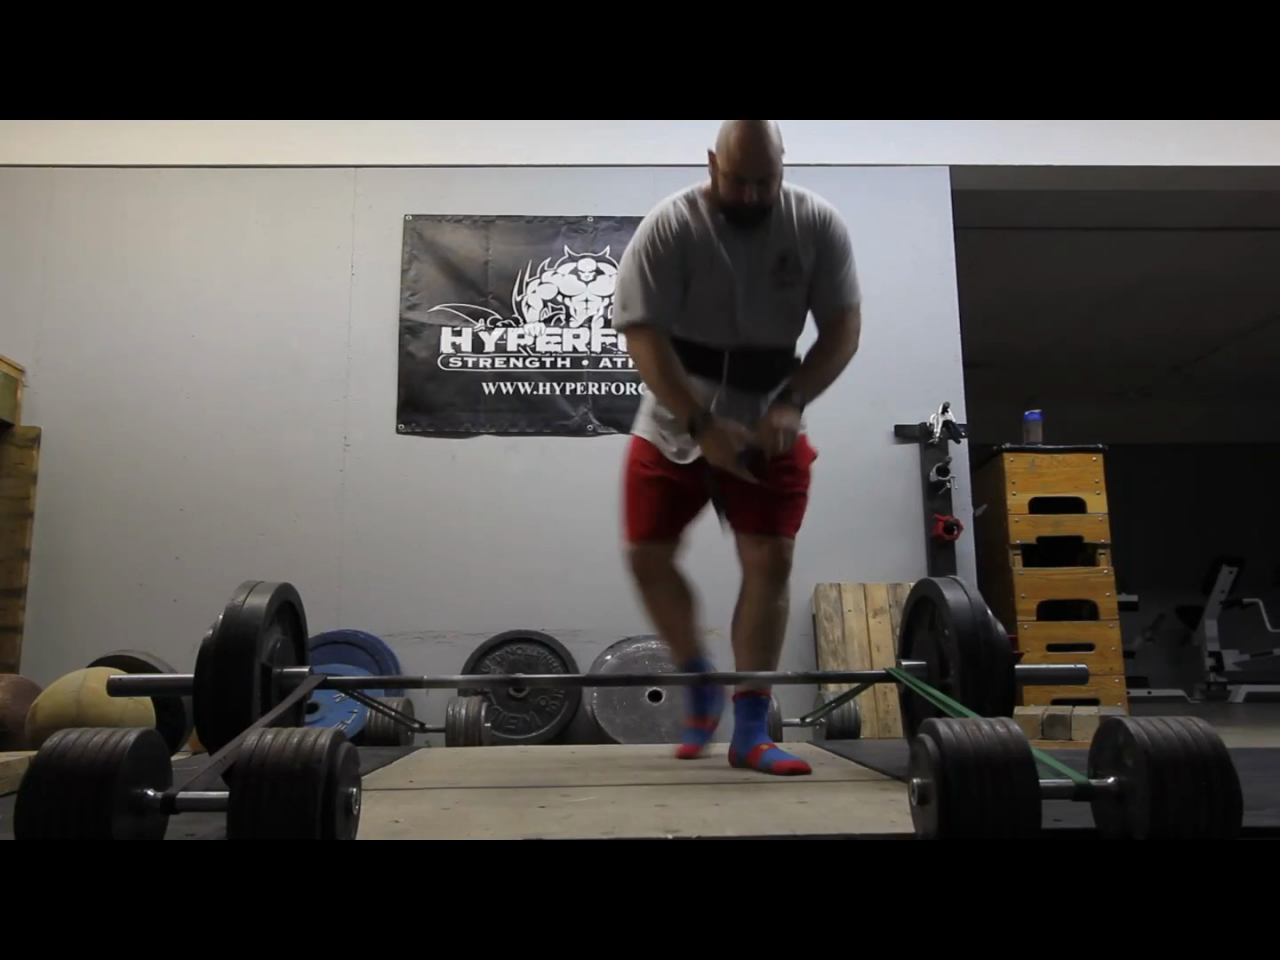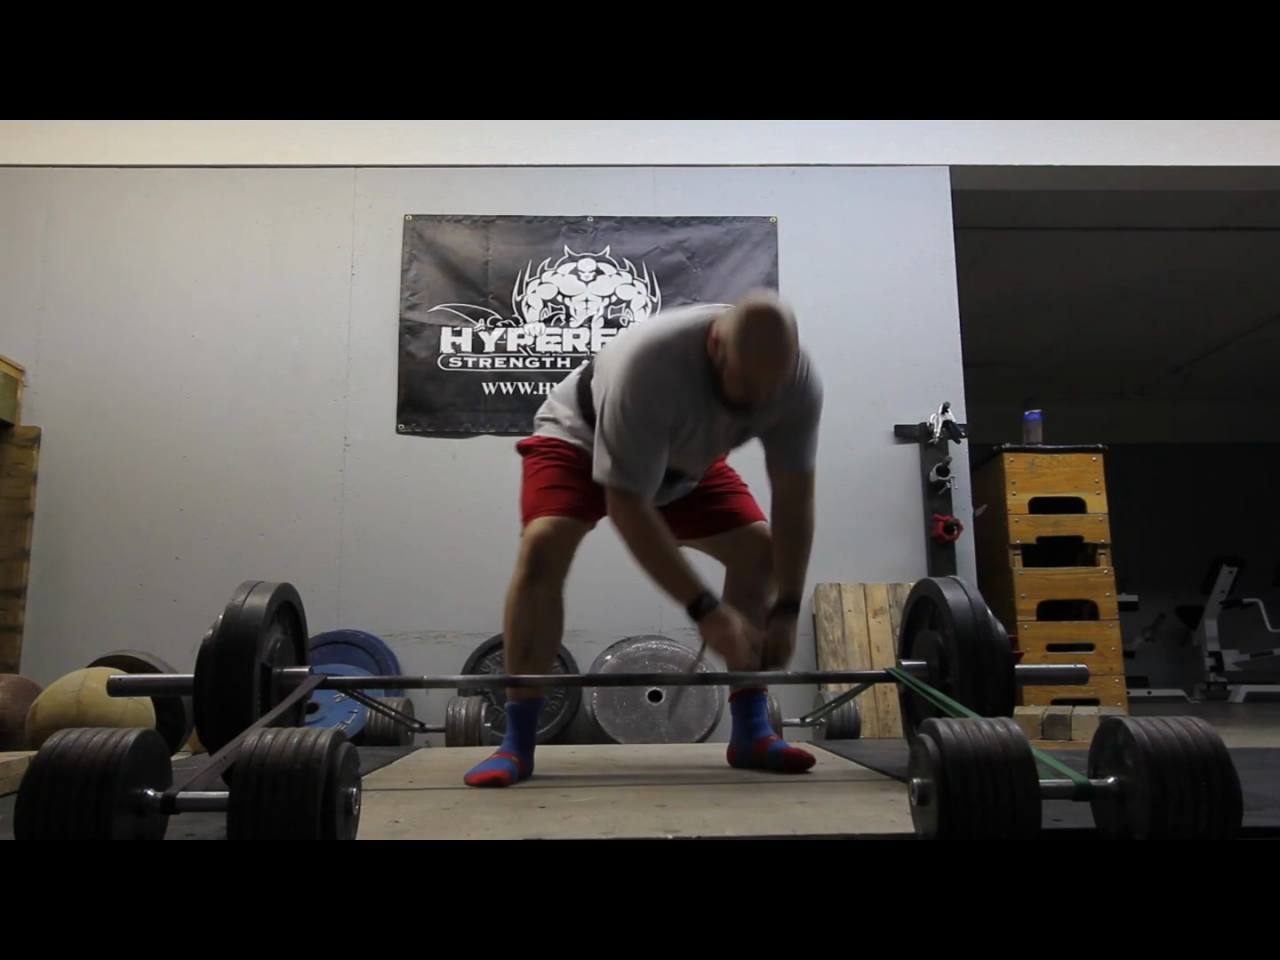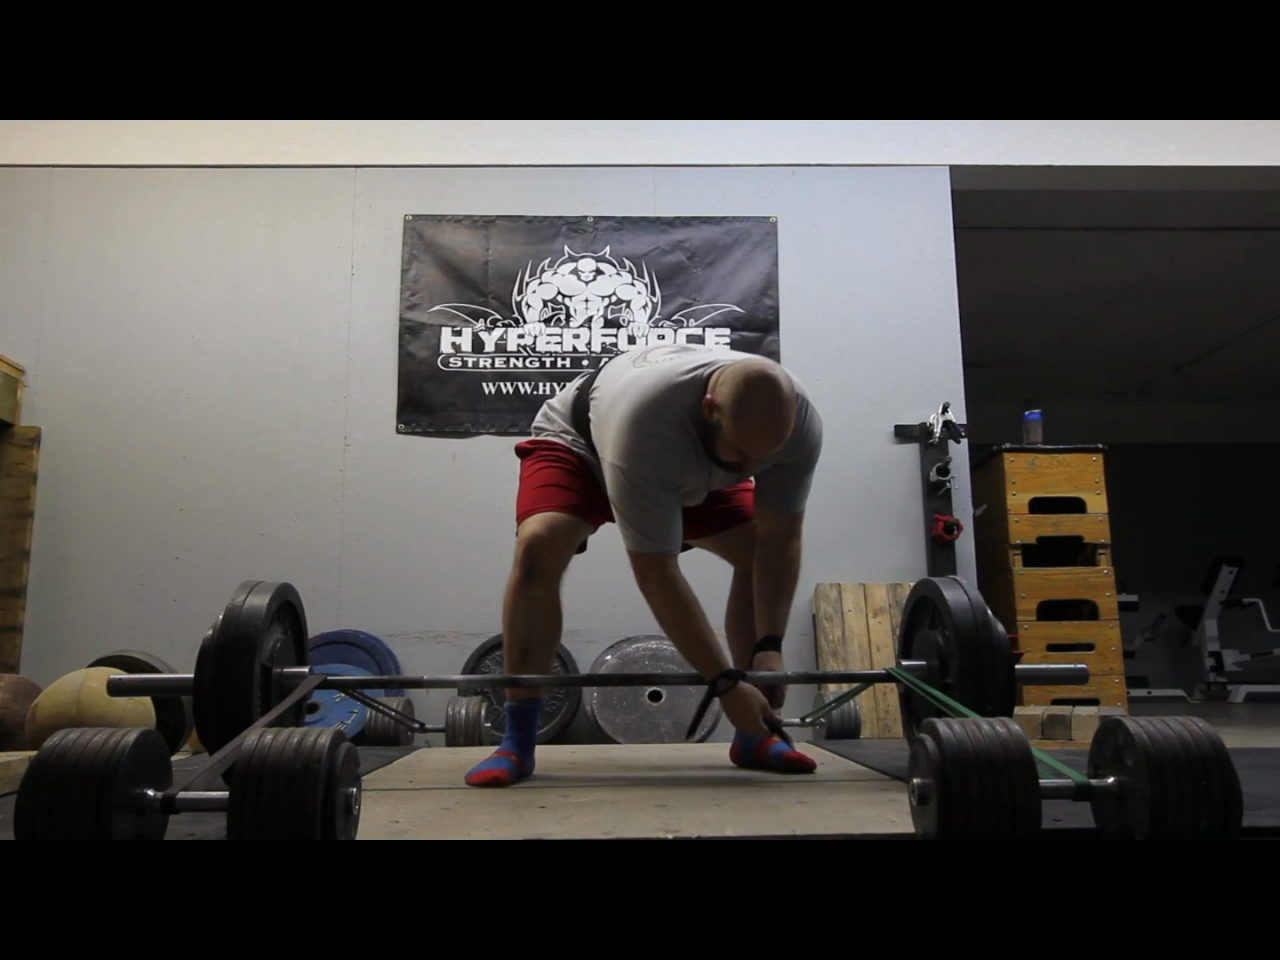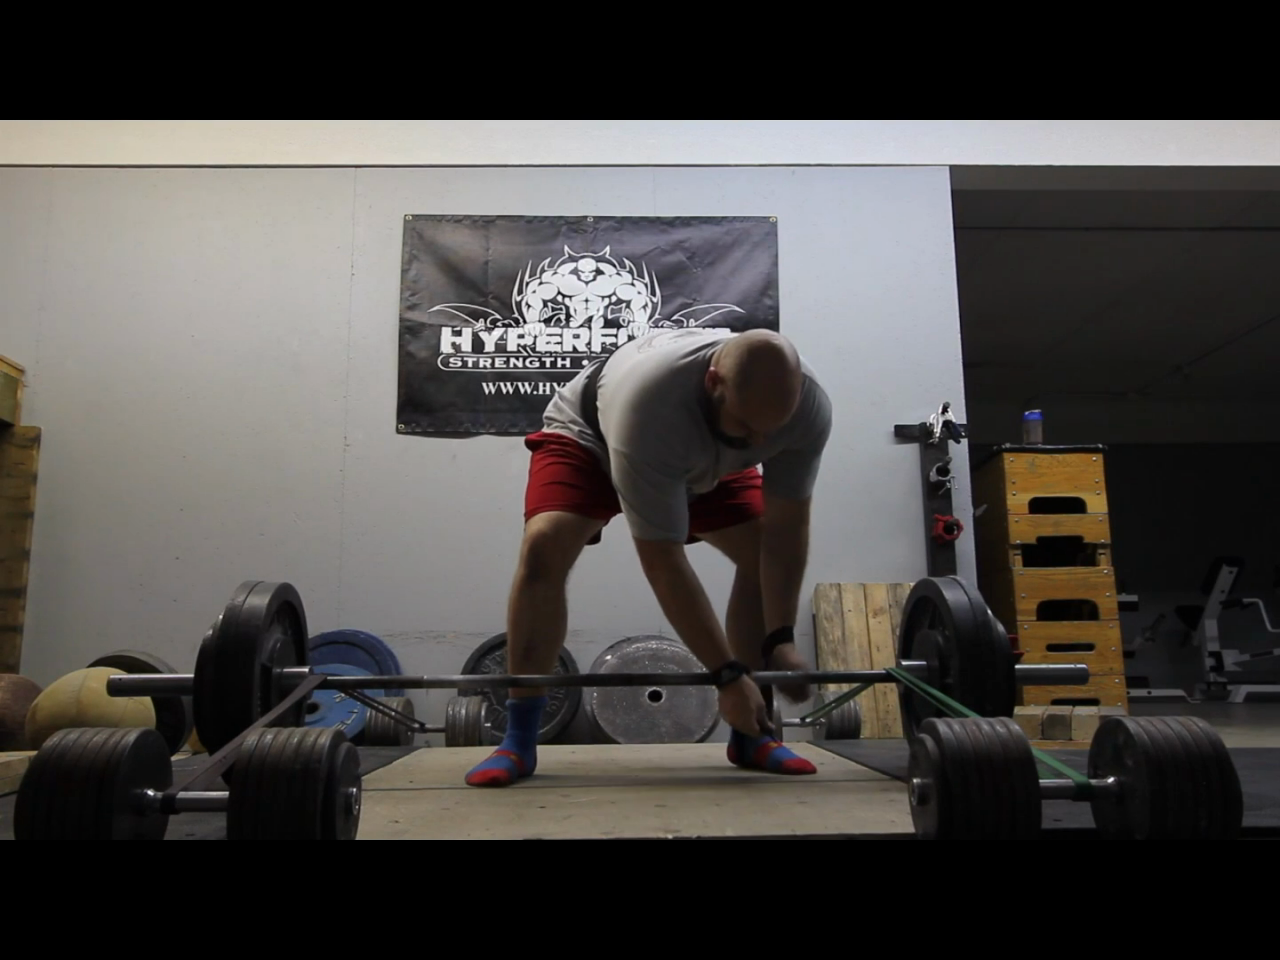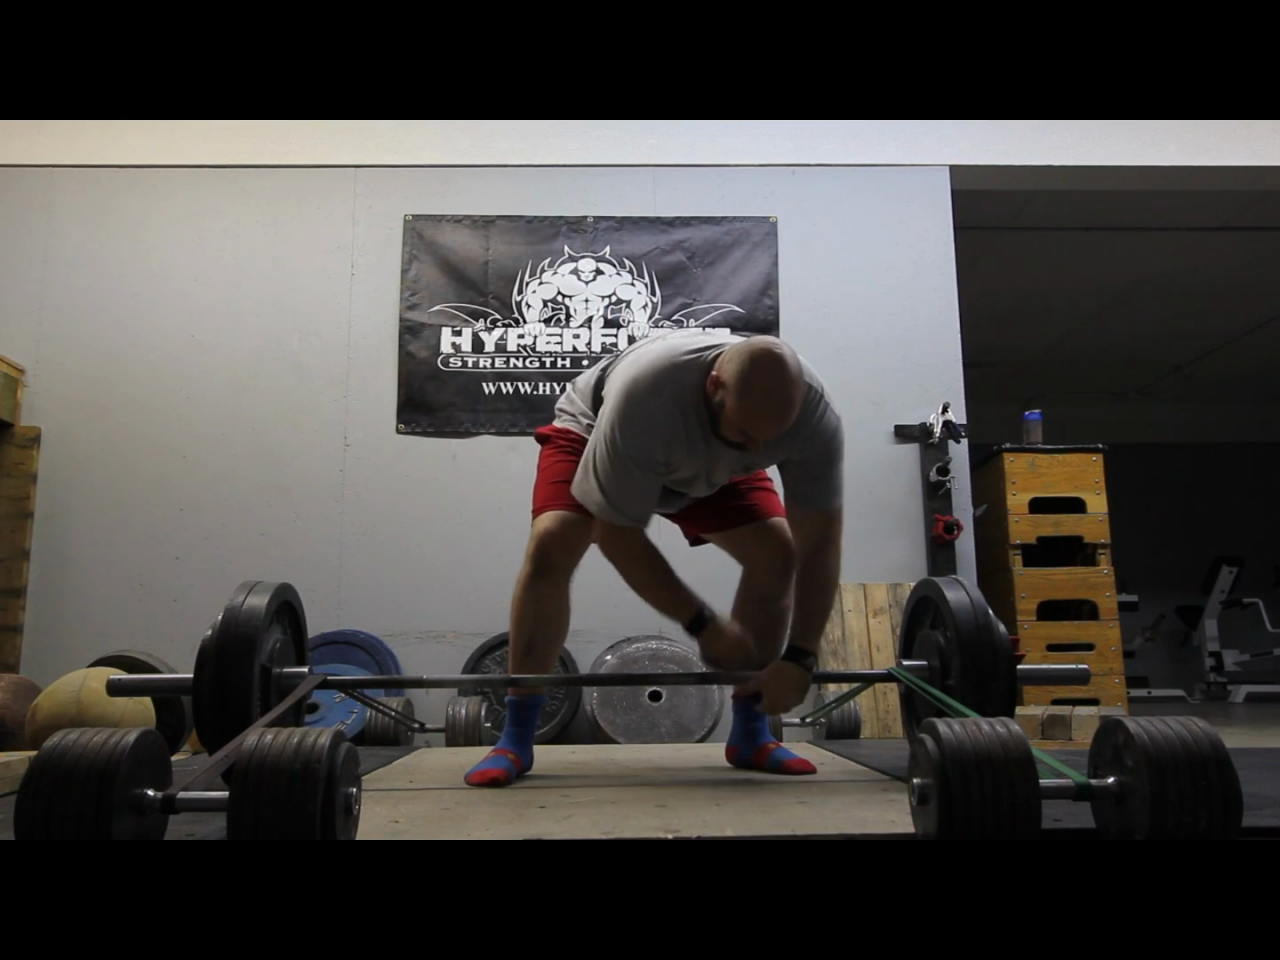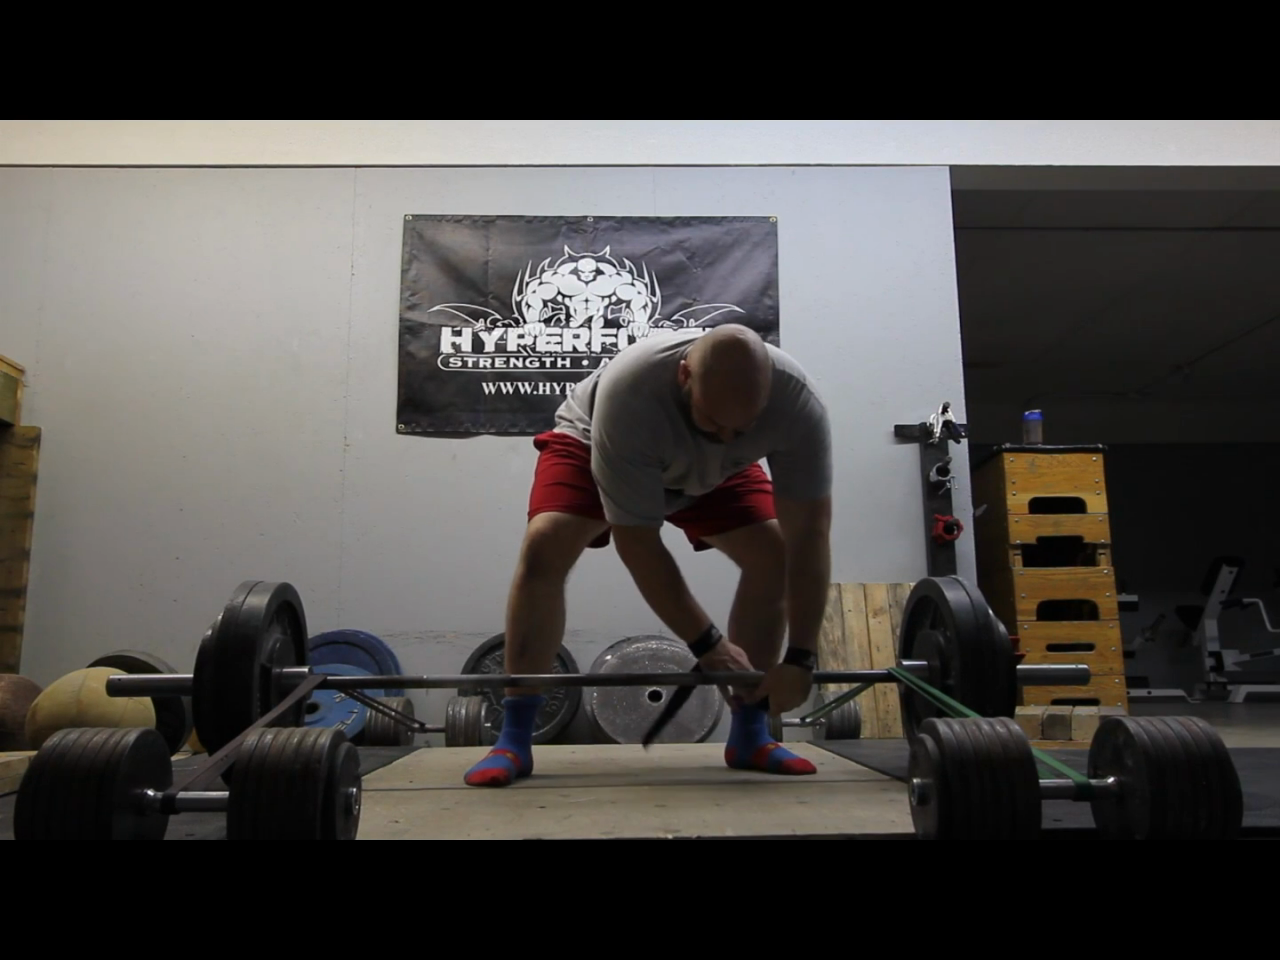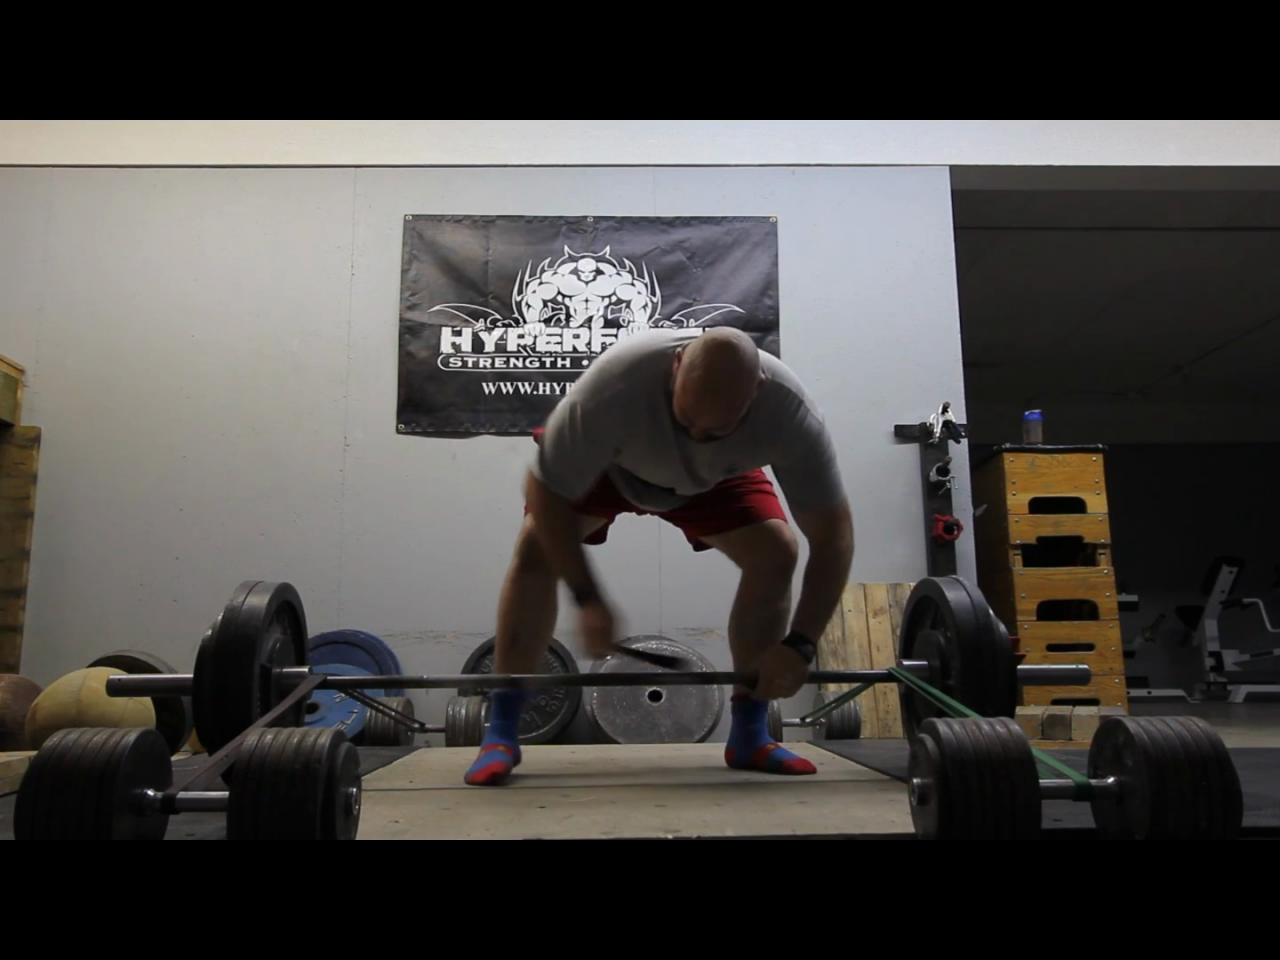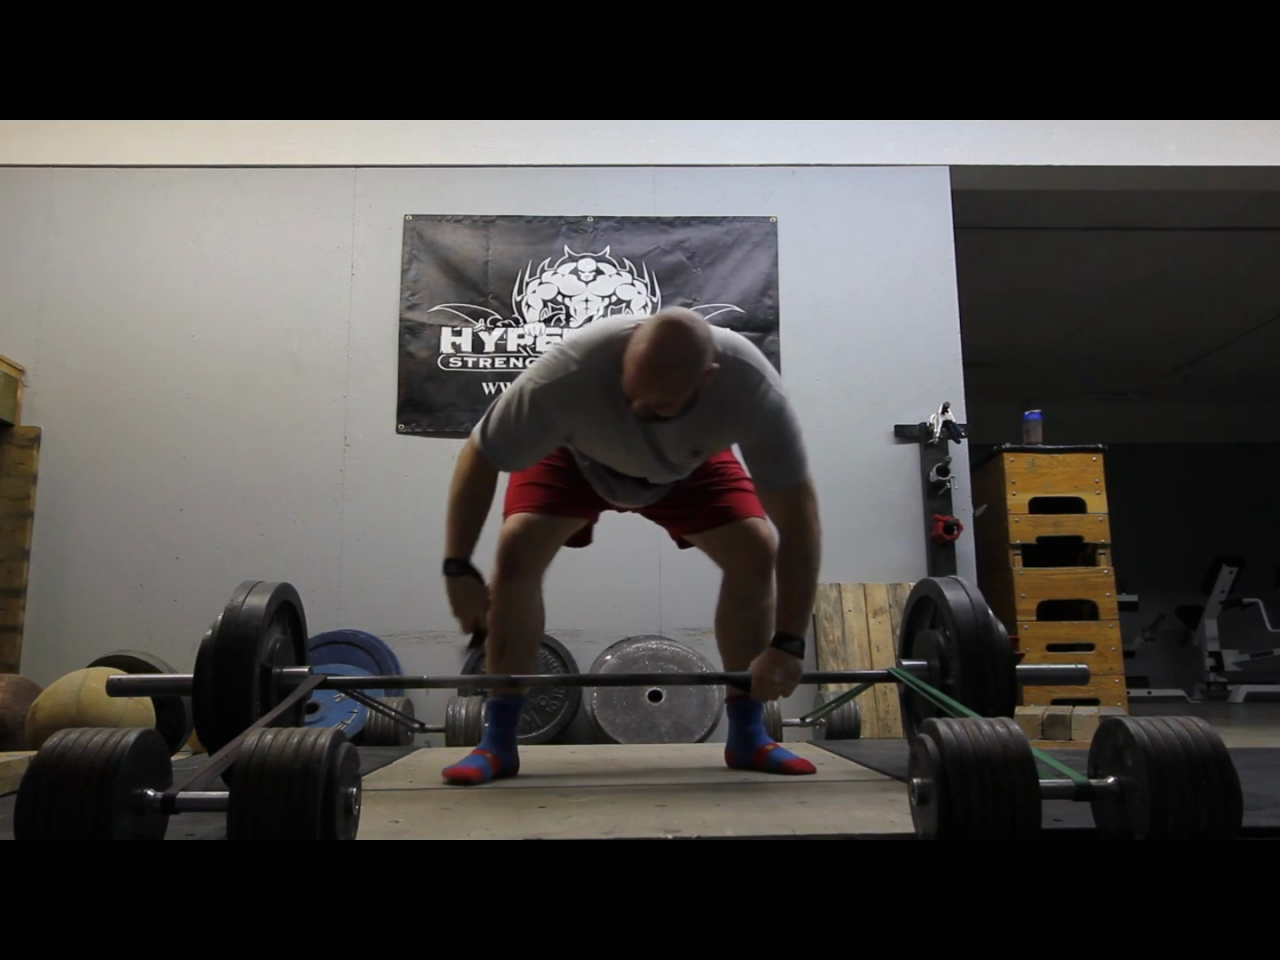
dt=0.4s
person 1, frame 1
left shoulder: (819, 225)
right shoulder: (668, 226)
left elbow: (844, 328)
right elbow: (642, 336)
left wrist: (789, 408)
right wrist: (704, 425)
left hip: (770, 418)
right hip: (674, 422)
left knee: (769, 558)
right knee: (647, 556)
left ankle: (750, 730)
right ankle: (702, 687)
person 1, frame 2
left shoulder: (800, 385)
right shoulder: (651, 366)
left elbow: (795, 498)
right elbow: (627, 507)
left wrist: (787, 607)
right wrist: (707, 611)
right hip: (579, 435)
left knee: (760, 552)
right knee: (543, 547)
left ankle: (750, 734)
right ankle: (518, 742)
person 1, frame 3
left shoulder: (799, 423)
right shoulder: (646, 425)
left elbow: (780, 542)
right elbow: (656, 573)
left wrist: (768, 649)
right wrist: (726, 685)
right hip: (577, 442)
left knee: (760, 553)
right knee: (539, 546)
left ankle: (754, 735)
right ankle: (518, 740)
person 1, frame 4
left shoulder: (807, 404)
right shoulder: (651, 406)
left elbow: (784, 528)
right elbow: (663, 560)
left wrist: (782, 639)
right wrist: (728, 677)
right hip: (589, 434)
left knee: (762, 552)
right knee: (544, 546)
left ankle: (752, 735)
right ankle: (518, 740)
person 1, frame 5
left shoulder: (815, 415)
right shoulder: (647, 398)
left elbow: (820, 543)
right elbow: (614, 536)
left wrist: (800, 657)
right wrist: (702, 623)
right hip: (595, 428)
left knee: (777, 551)
right knee: (551, 544)
left ankle: (750, 734)
right ankle: (516, 738)
person 1, frame 6
left shoulder: (797, 402)
right shoulder: (630, 394)
left elbow: (808, 537)
right elbow: (636, 542)
left wrist: (800, 658)
right wrist: (707, 644)
right hip: (591, 438)
left knee: (775, 553)
right knee: (544, 546)
left ankle: (749, 735)
right ankle: (514, 738)
person 1, frame 7
left shoulder: (788, 411)
right shoulder: (616, 385)
left elbow: (834, 535)
right elbow: (547, 488)
left wrist: (800, 644)
right wrist: (588, 598)
right hip: (596, 455)
left knee: (776, 552)
right knee: (536, 542)
left ankle: (749, 734)
right ankle: (502, 730)
person 1, frame 8
left shoulder: (753, 386)
right shoulder: (572, 371)
left elbow: (798, 515)
right elbow: (480, 457)
left wrist: (788, 645)
right wrist: (459, 568)
left hip: (690, 465)
right hip: (575, 455)
left knee: (755, 550)
right knee: (519, 548)
left ankle: (746, 735)
right ankle: (499, 740)
